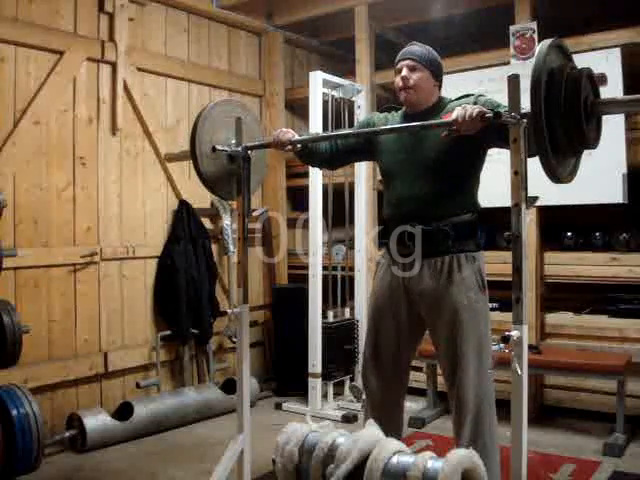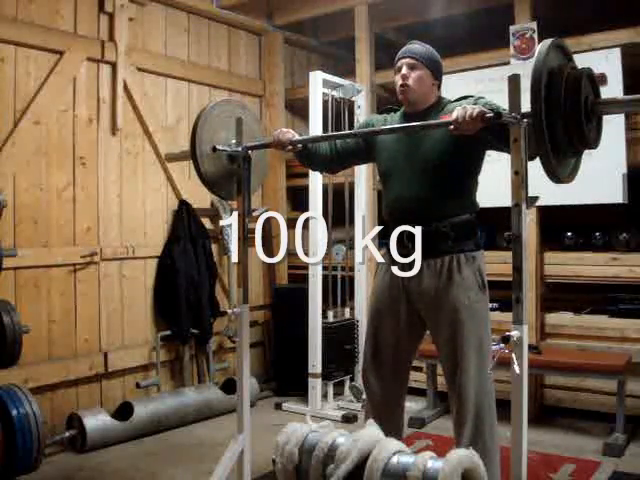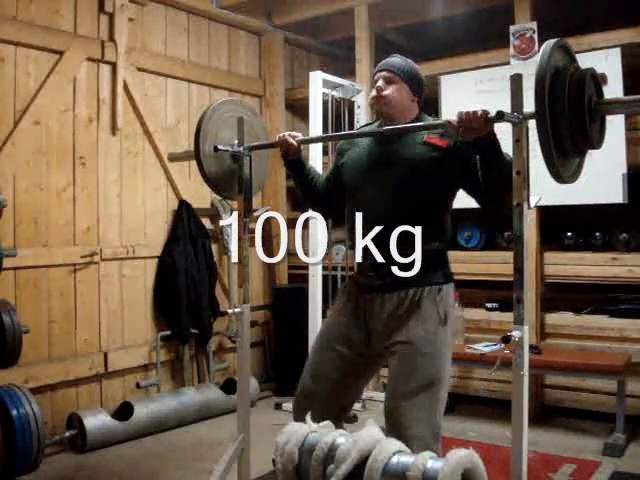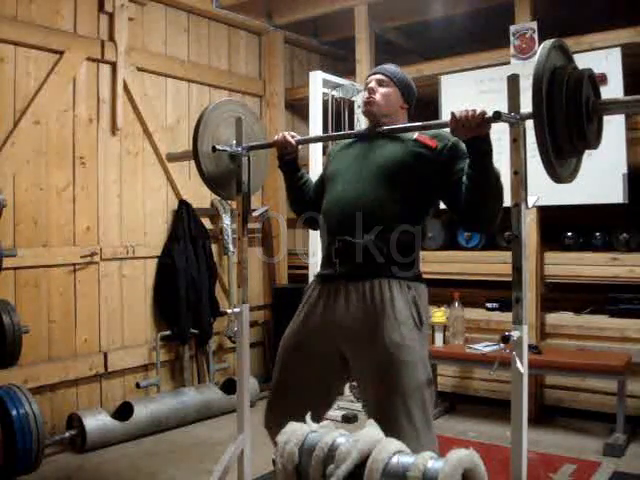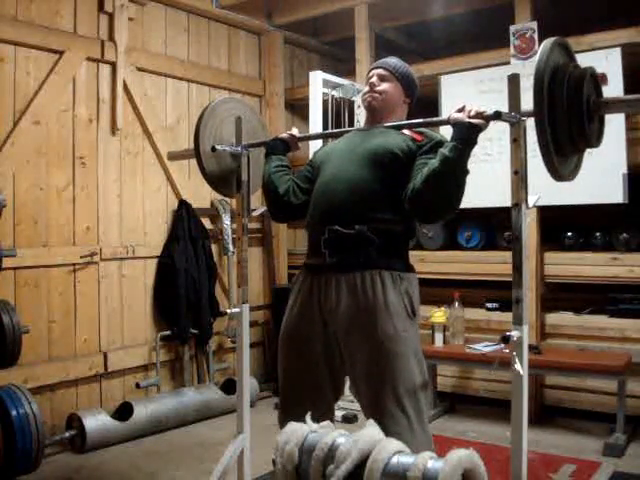
dt=1s
person 1, frame 1
left shoulder: (468, 109)
right shoulder: (380, 126)
right elbow: (329, 153)
left wrist: (486, 117)
right wrist: (295, 144)
left hip: (451, 262)
right hip: (394, 262)
left knee: (468, 381)
right knee: (379, 376)
person 1, frame 2
left shoulder: (466, 111)
right shoulder: (380, 127)
right elbow: (331, 156)
left wrist: (484, 121)
right wrist: (297, 145)
left hip: (452, 262)
right hip: (395, 262)
left knee: (468, 382)
right knee: (380, 377)
person 1, frame 3
left shoulder: (448, 138)
right shoulder: (354, 144)
left elbow: (500, 202)
right elbow: (327, 202)
left wrist: (484, 139)
right wrist: (294, 160)
left hip: (420, 295)
right hip: (360, 292)
left knee: (410, 422)
right knee: (312, 406)
person 1, frame 4
left shoulder: (434, 145)
right shoulder: (341, 150)
left elbow: (480, 216)
right elbow: (310, 209)
left wrist: (478, 145)
right wrist: (289, 162)
left hip: (387, 294)
right hip: (324, 291)
left knee: (404, 438)
right knee: (285, 422)
person 1, frame 5
left shoulder: (420, 142)
right shoulder: (332, 147)
left elbow: (430, 204)
right elbow: (285, 204)
left wrist: (462, 138)
right wrist: (277, 151)
left hip: (377, 284)
right hip: (313, 283)
left knee: (397, 425)
right knee: (299, 420)
